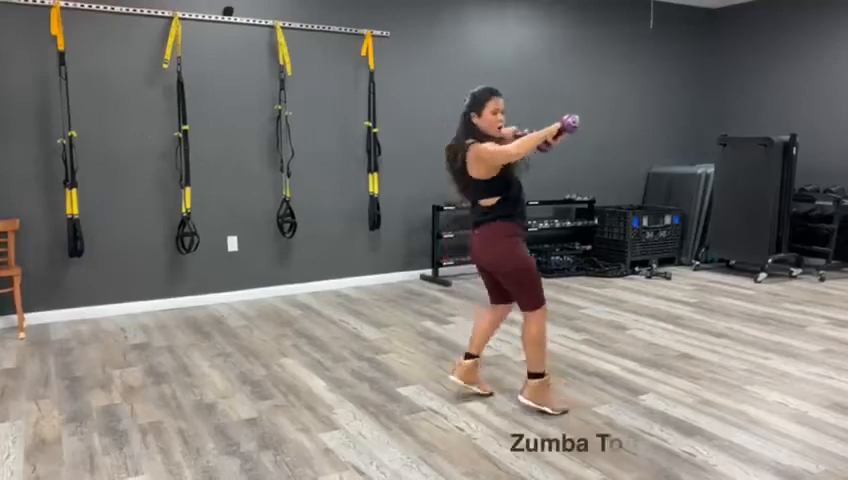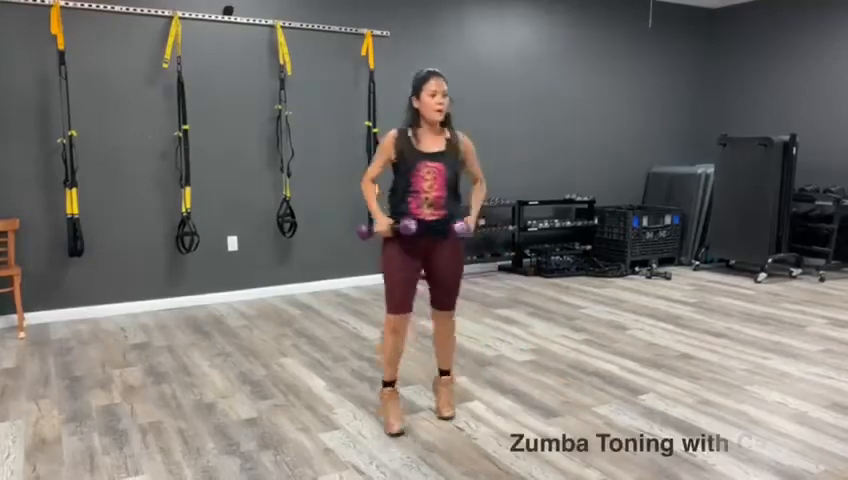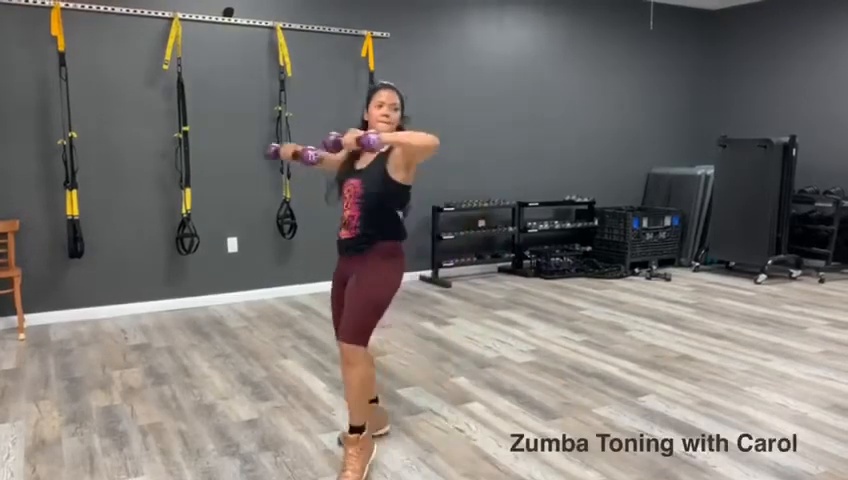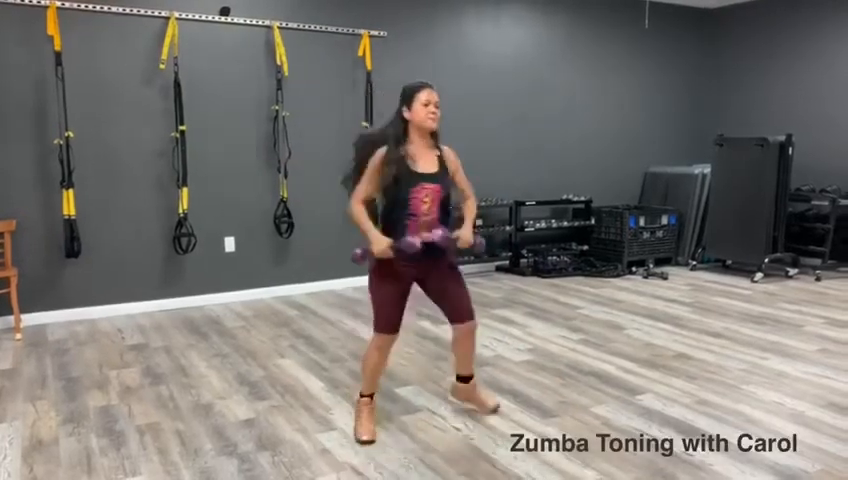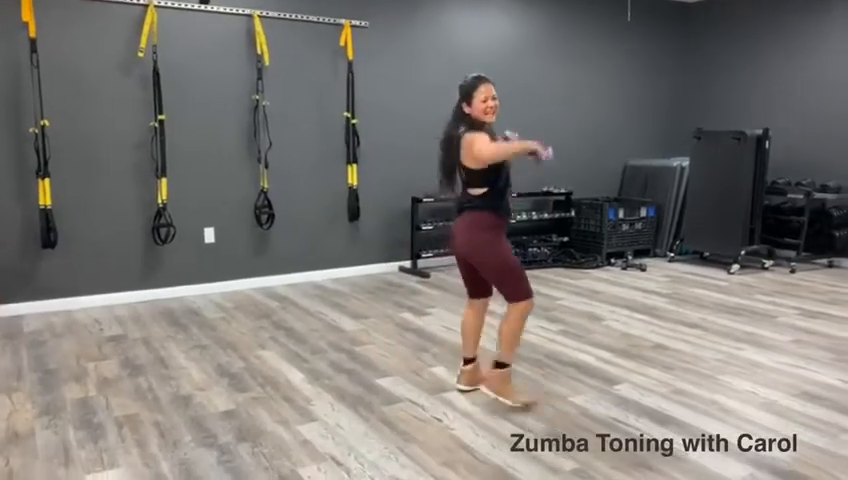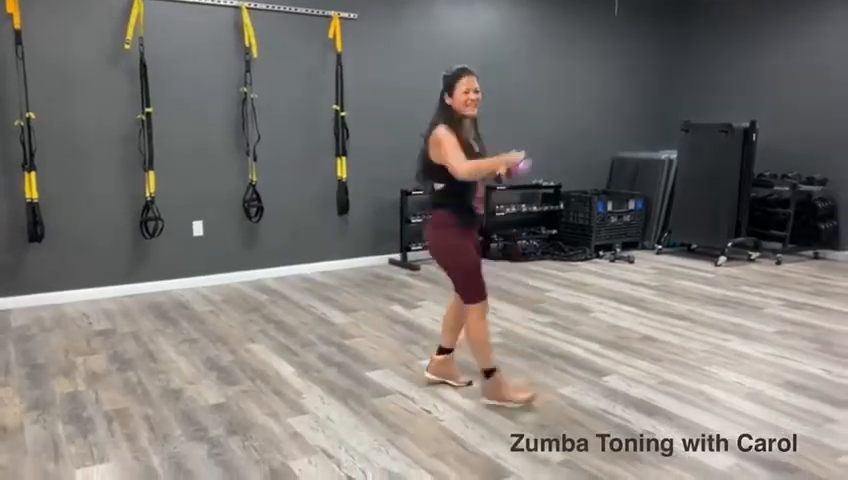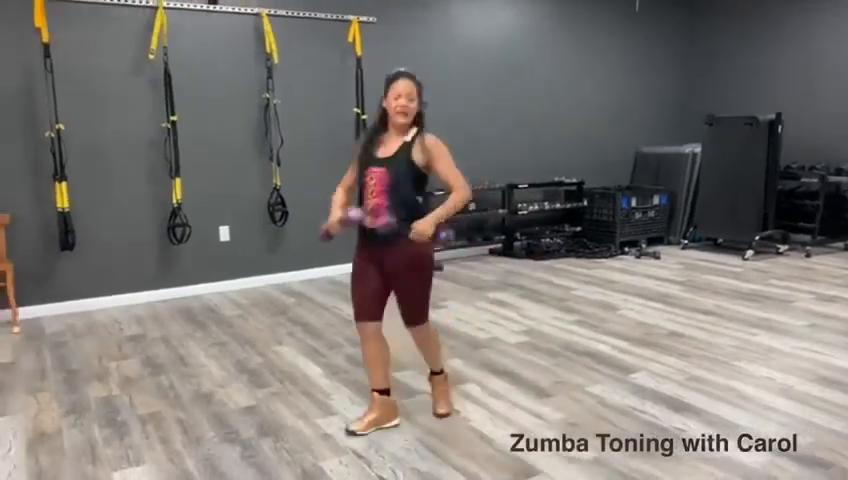
dt=0.7s
person 1, frame 1
left shoulder: (469, 146)
right shoulder: (483, 151)
right elbow: (512, 152)
left wrist: (509, 134)
right wrist: (548, 131)
left hip: (482, 238)
right hip: (502, 239)
left knee: (500, 303)
right knee: (535, 309)
left ankle: (467, 367)
right ankle: (537, 387)
person 1, frame 2
left shoulder: (458, 141)
right shoulder: (397, 138)
left elbow: (479, 180)
right elbow: (368, 179)
left wrist: (473, 215)
right wrist: (377, 216)
left hip: (445, 240)
right hip: (402, 241)
left knee: (444, 313)
right knee: (396, 318)
left ankle: (444, 382)
right ankle: (390, 396)
person 1, frame 3
left shoulder: (399, 154)
right shoulder: (352, 154)
left elbow: (430, 143)
right elbow: (326, 161)
left wrist: (373, 138)
right wrist: (297, 151)
left hip: (380, 260)
right hip: (348, 259)
left knee: (352, 348)
right knee: (351, 345)
left ankle: (358, 443)
right ankle: (374, 415)
person 1, frame 4
left shoulder: (446, 155)
right shoulder: (387, 156)
left elbow: (467, 195)
right elbow: (358, 201)
left wrist: (467, 227)
right wrist: (374, 235)
left hip: (438, 256)
right hip: (395, 260)
left knee: (465, 323)
right knee: (385, 336)
left ankle: (466, 387)
right ankle: (365, 405)
person 1, frame 5
left shoulder: (467, 136)
right shoulder: (475, 138)
right elbow: (491, 153)
left wrist: (517, 146)
right wrist: (528, 145)
left hip: (467, 229)
right hip: (482, 231)
left knee: (478, 299)
right knee: (522, 300)
left ankle: (470, 371)
right ankle: (500, 377)
person 1, frame 6
left shoulder: (467, 130)
right shoulder: (443, 134)
right elbow: (463, 170)
left wrist: (496, 167)
right wrist: (506, 160)
left hip: (464, 224)
right hip: (445, 229)
left knee: (466, 297)
right knee: (474, 302)
left ankle: (441, 362)
right ankle: (494, 384)
person 1, frame 7
left shoulder: (426, 144)
right shoulder: (369, 143)
left elbow: (462, 191)
right elbow: (345, 186)
left wrist: (432, 221)
right wrist: (337, 212)
left hip: (408, 248)
right hip: (369, 246)
left knee: (417, 323)
right knee: (367, 325)
left ankle: (439, 380)
right ankle: (383, 405)
